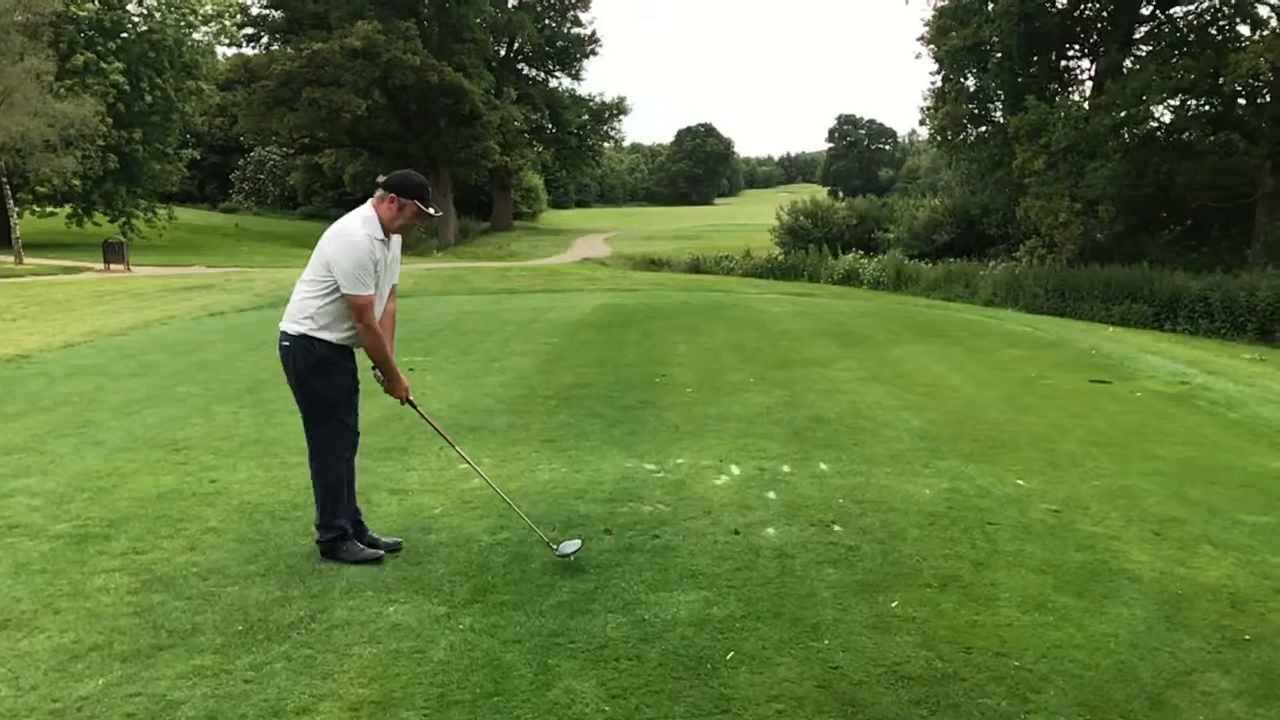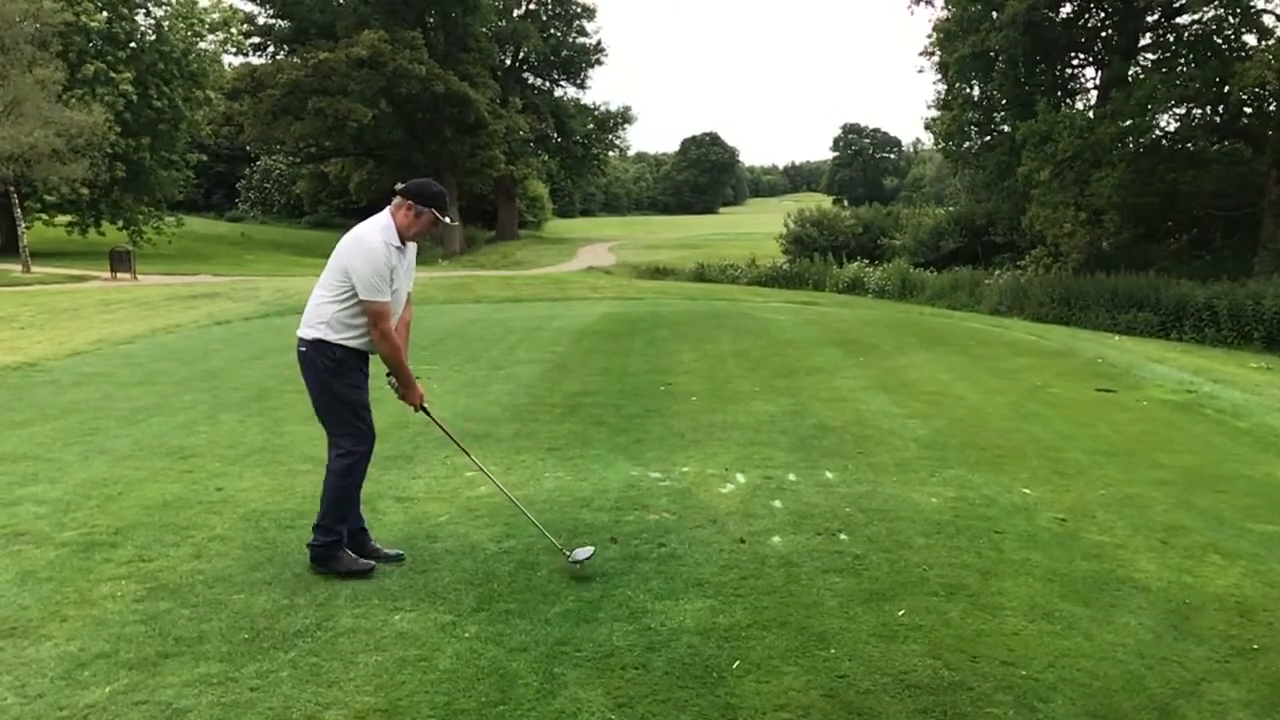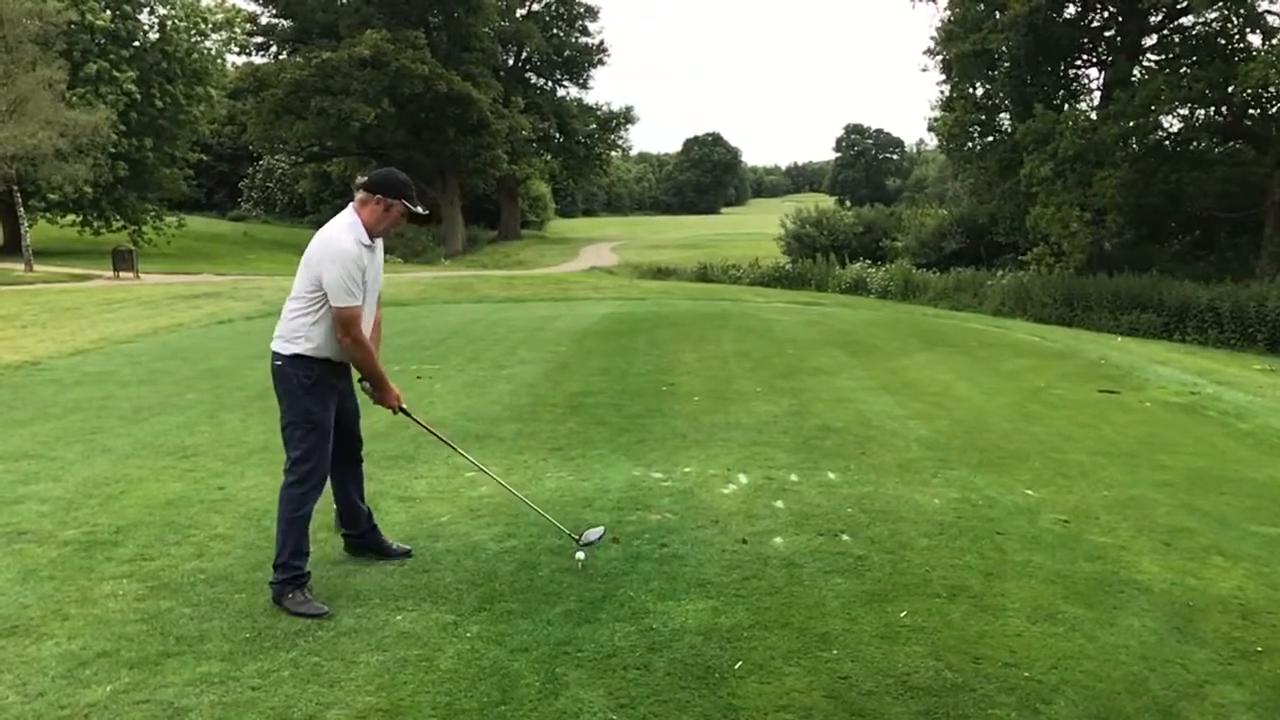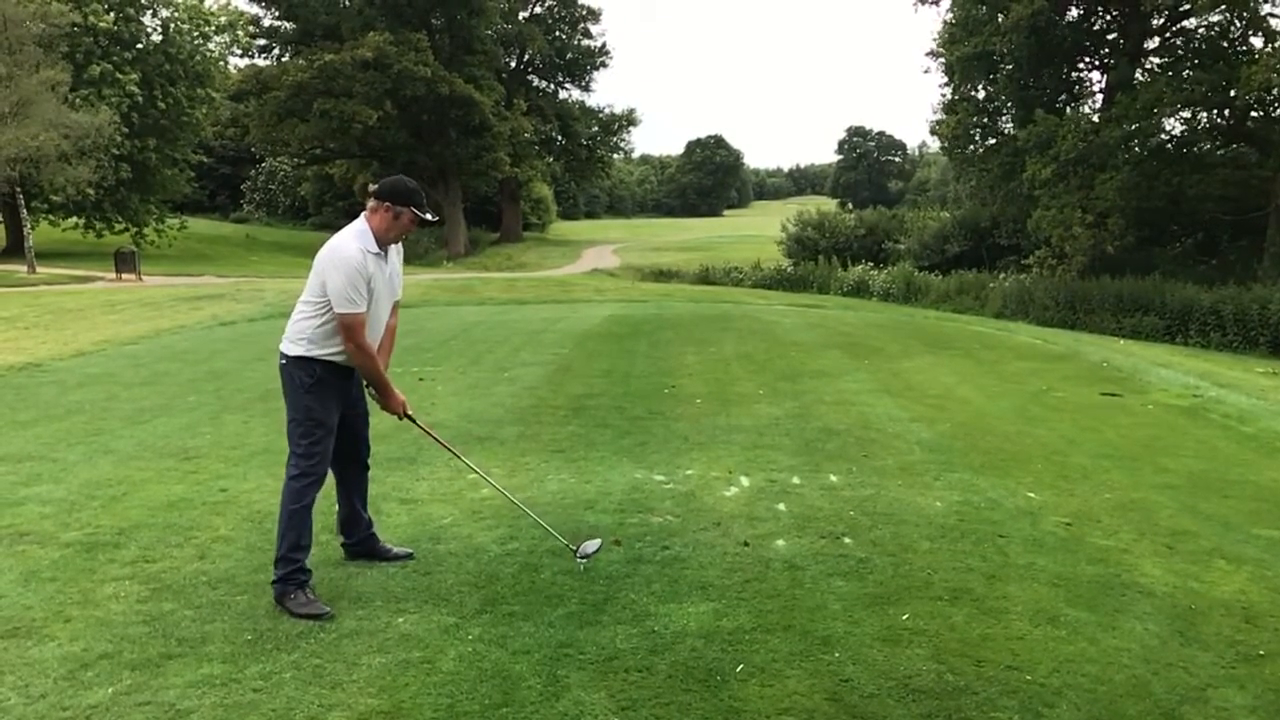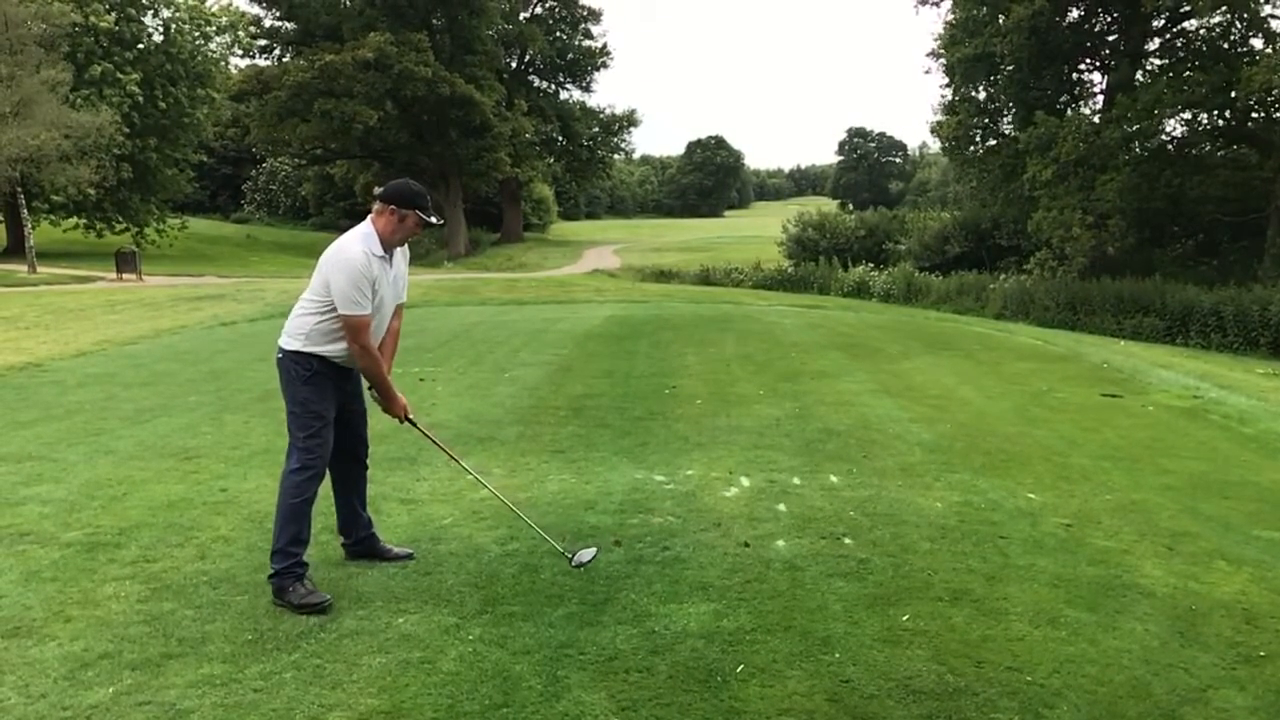
dt=1s
person 1, frame 1
left shoulder: (390, 236)
right shoulder: (355, 239)
left elbow: (387, 302)
right elbow: (364, 322)
left wrist: (389, 366)
right wrist: (392, 375)
left hip: (334, 345)
right hip: (310, 344)
left knee: (341, 441)
right knee: (333, 442)
left ankle: (350, 528)
right ankle: (333, 538)
person 1, frame 2
left shoulder: (405, 243)
right shoulder: (372, 245)
left elbow: (402, 311)
right elbow: (380, 328)
left wrist: (402, 375)
right wrist: (408, 382)
left hip: (348, 351)
right hip: (327, 350)
left knee: (353, 443)
right knee: (354, 443)
left ankle: (352, 537)
right ankle: (327, 546)
person 1, frame 3
left shoulder: (370, 240)
right shoulder: (342, 247)
left elbow: (372, 312)
right elbow: (349, 334)
left wrist: (376, 374)
right wrist: (382, 386)
left hip: (332, 364)
right hip: (303, 365)
left knee: (348, 454)
right knee: (308, 470)
left ankle: (360, 535)
right ankle: (288, 581)
person 1, frame 4
left shoulder: (391, 248)
right shoulder: (348, 255)
left elbow: (389, 315)
right elbow: (355, 340)
left wrist: (380, 377)
right wrist: (387, 391)
left hip: (345, 367)
right hip: (310, 366)
left knee: (355, 458)
right knee: (308, 468)
left ankle: (359, 539)
right ankle: (290, 581)
person 1, frame 5
left shoulder: (398, 251)
right shoulder: (353, 257)
left elbow: (392, 319)
right elbow: (361, 342)
left wrist: (384, 379)
right wrist: (389, 395)
left hip: (342, 364)
right hip: (308, 361)
left knee: (352, 454)
right knee: (309, 461)
left ankle: (359, 539)
right ankle: (287, 575)
